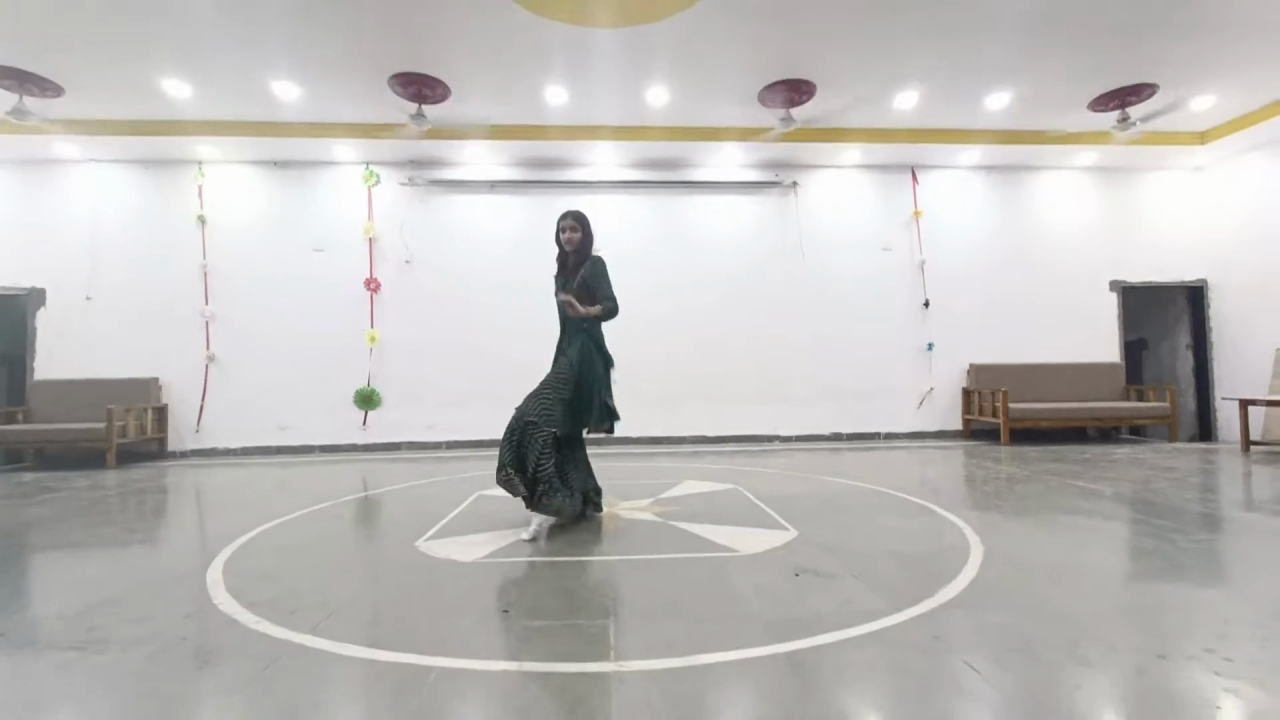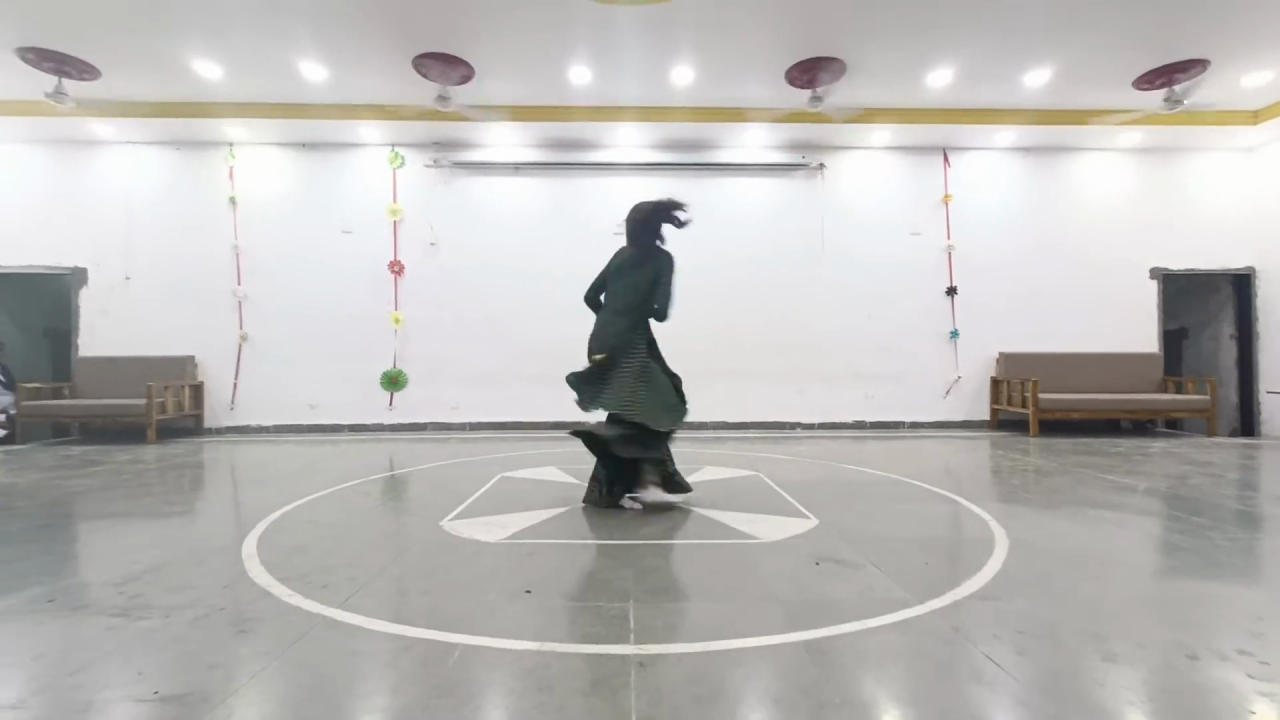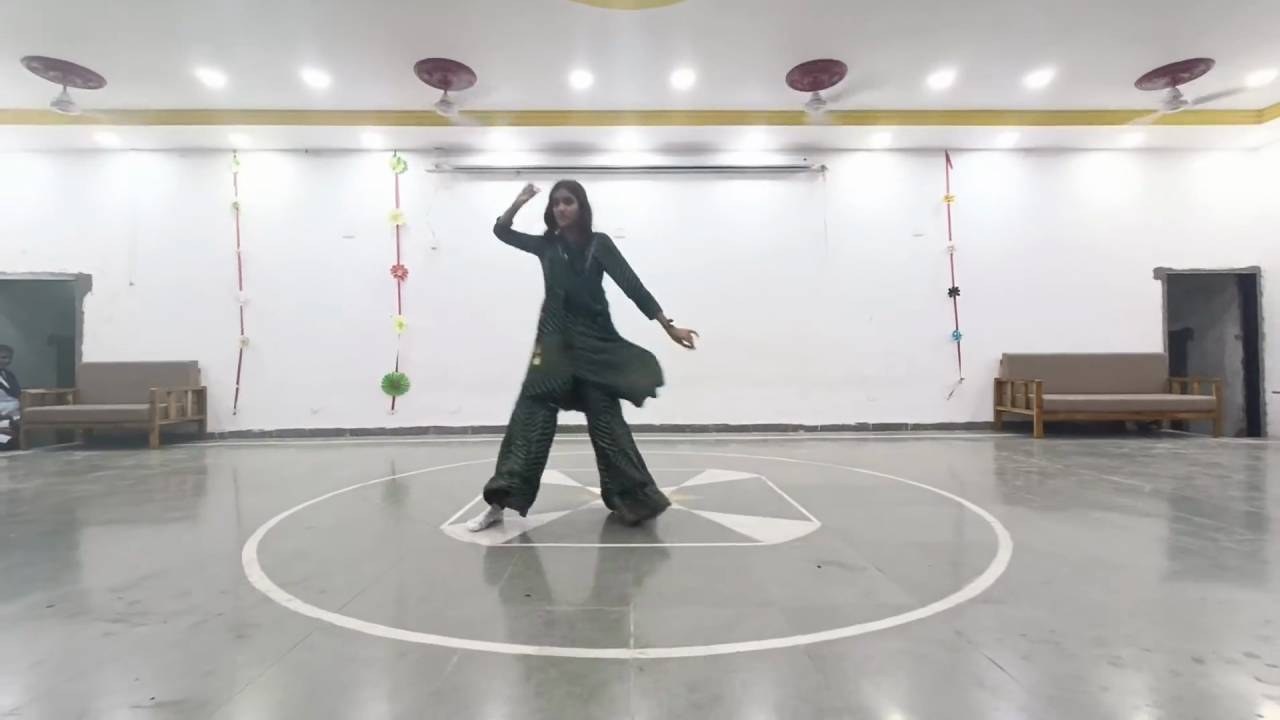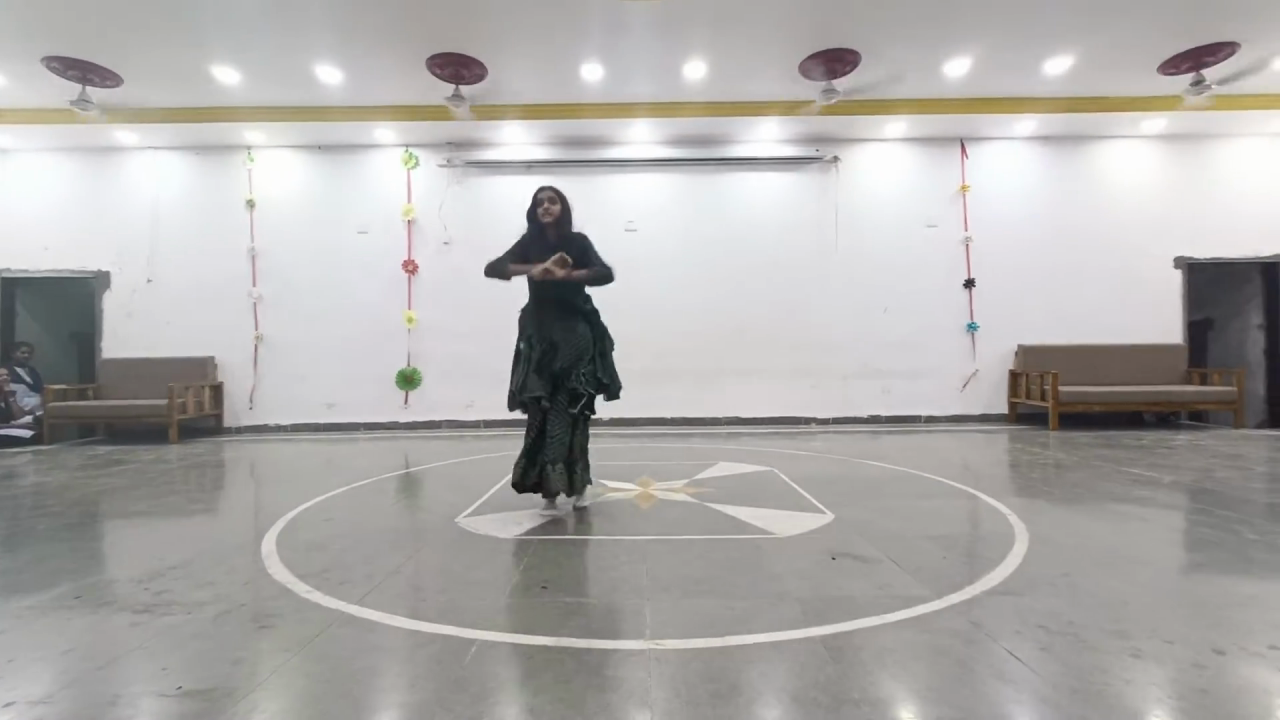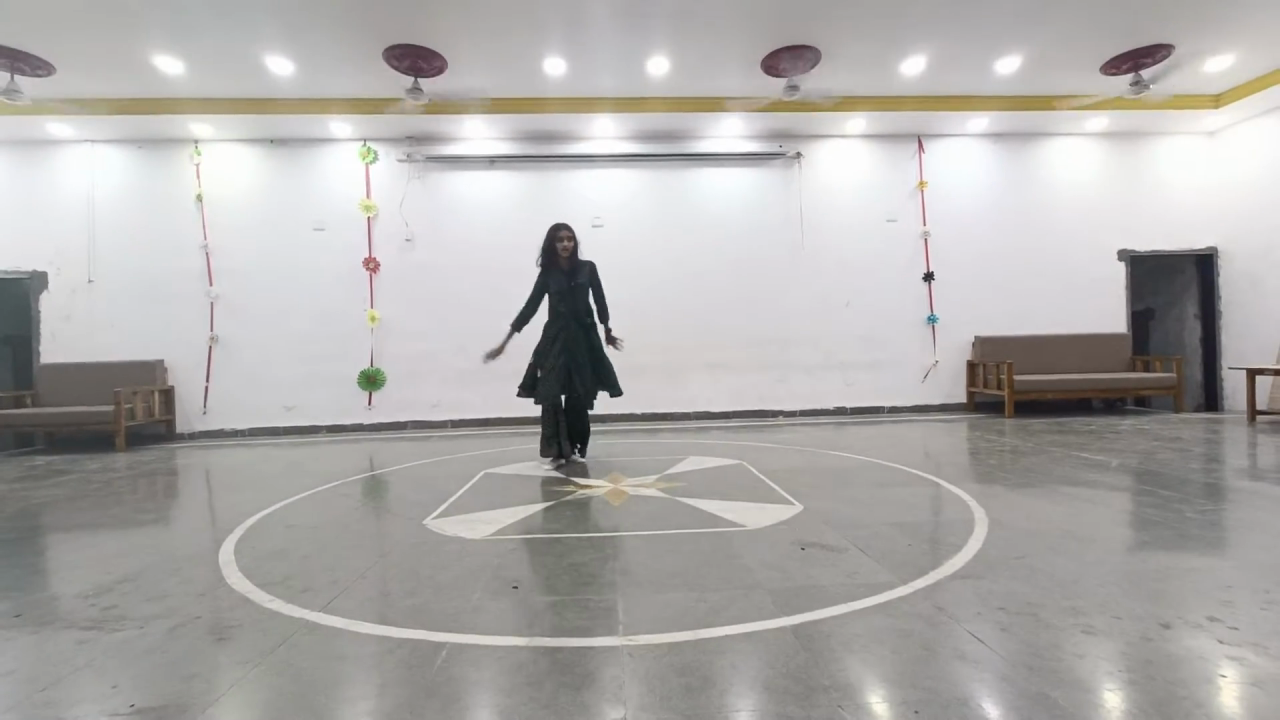
dt=1s
person 1, frame 1
left shoulder: (595, 266)
right shoulder: (565, 271)
left elbow: (610, 307)
left wrist: (584, 312)
left hip: (583, 357)
right hip: (567, 354)
left knee: (539, 421)
right knee: (560, 429)
left ankle: (547, 506)
right ankle: (581, 501)
person 1, frame 2
left shoulder: (621, 256)
right shoulder: (661, 259)
left elbow: (591, 297)
right elbow: (661, 313)
left hip: (608, 341)
right hip: (630, 344)
left knee: (625, 413)
right knee: (657, 411)
left ankle: (609, 489)
right ankle: (648, 481)
person 1, frame 3
left shoulder: (599, 244)
right shoulder: (548, 244)
left elbow: (632, 285)
right elbow: (501, 231)
left wrist: (668, 325)
right wrist: (521, 201)
left hip: (593, 341)
right hip: (553, 339)
left knee: (605, 419)
right knee: (529, 415)
left ankle: (631, 498)
right ankle: (499, 501)
person 1, frame 4
left shoulder: (577, 242)
right shoulder: (530, 243)
left elbow: (605, 275)
right elbow: (490, 269)
left wrist: (565, 276)
right wrist: (533, 271)
left hip: (577, 331)
right hip: (539, 332)
left knee: (570, 404)
right knee: (538, 405)
left ankle: (571, 480)
right ankle: (550, 484)
person 1, frame 5
left shoulder: (587, 268)
right shoulder: (548, 273)
left elbow: (600, 301)
right elbow: (530, 308)
left wrist: (608, 333)
right wrist: (504, 343)
left hip: (584, 338)
right hip: (556, 338)
left knee: (579, 396)
right knee: (551, 395)
left ankle: (571, 447)
right ankle: (556, 451)
